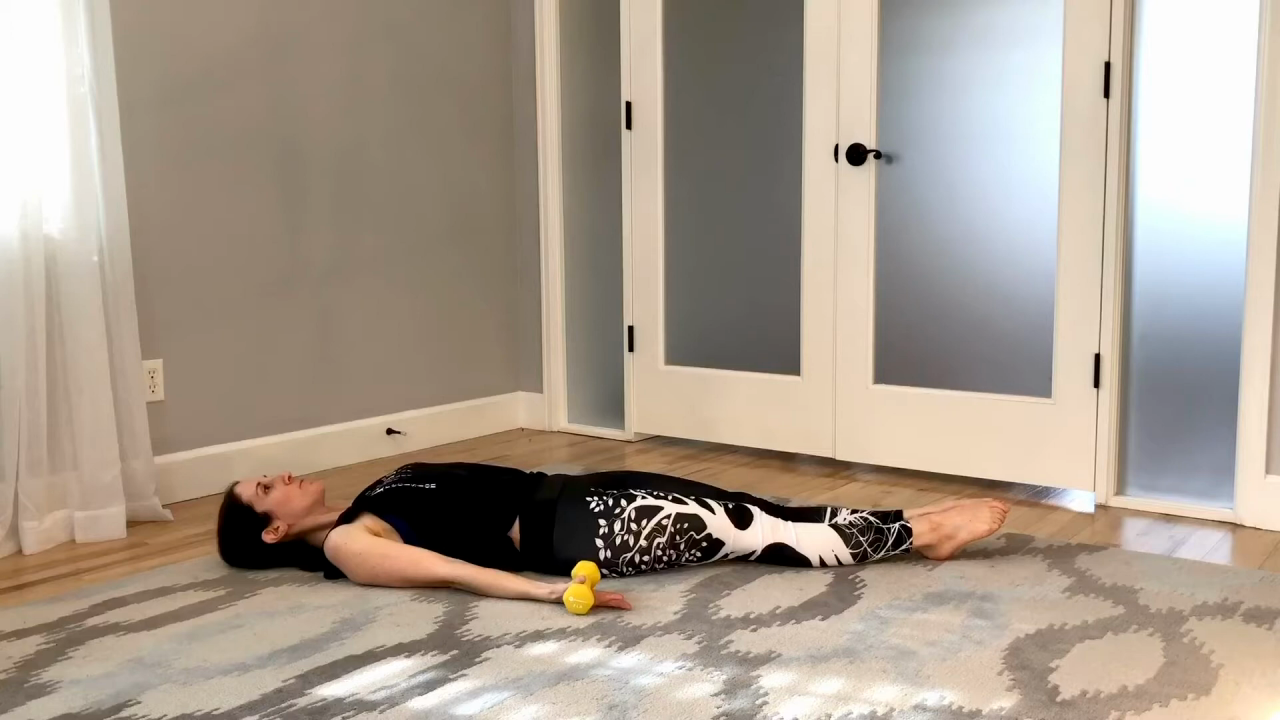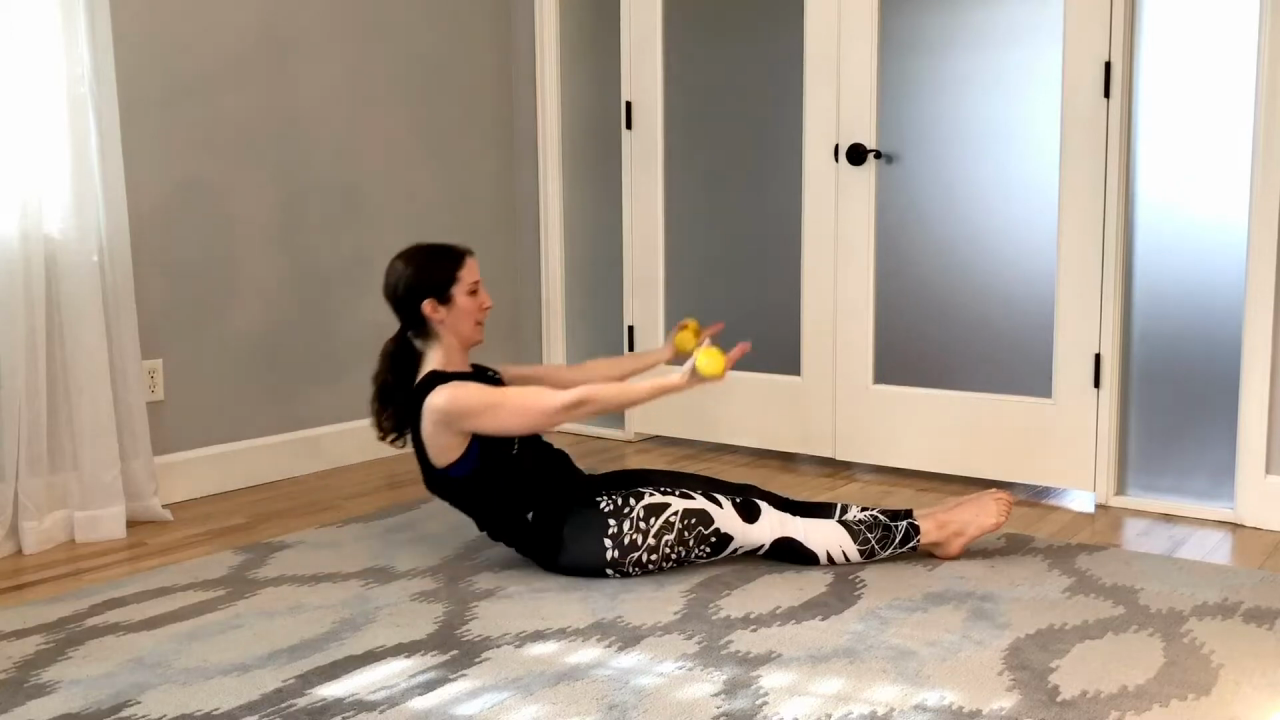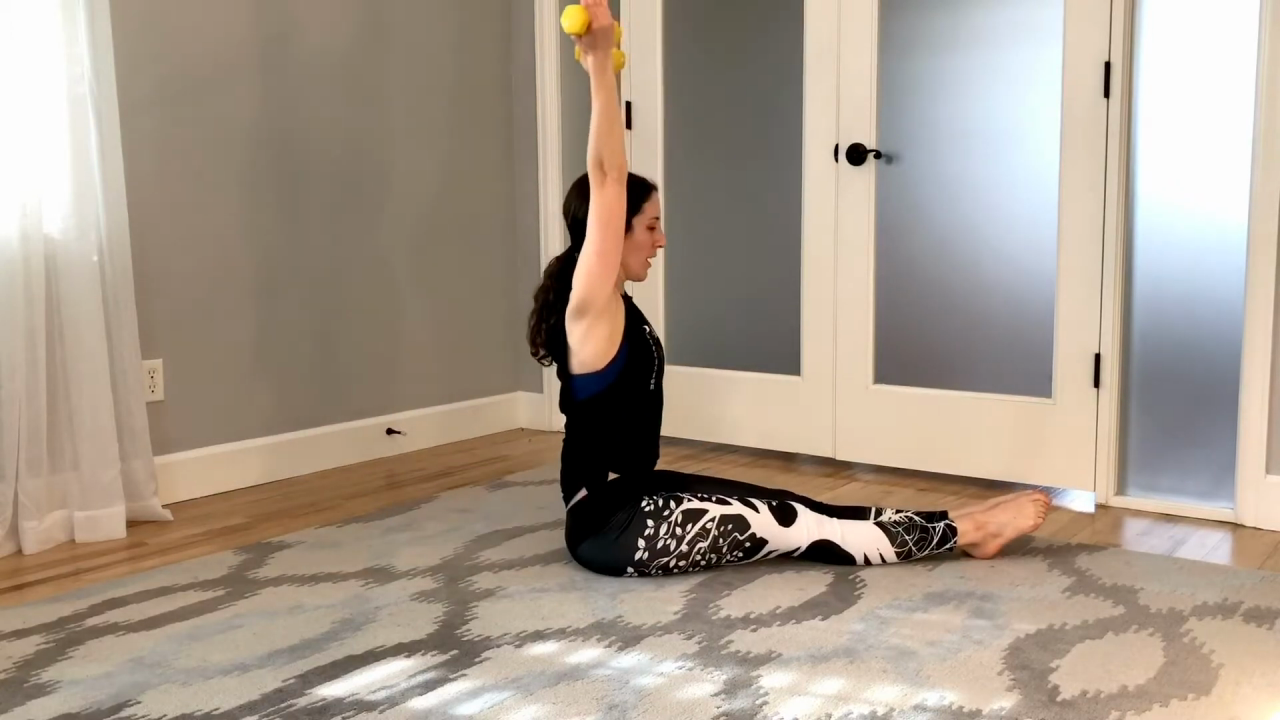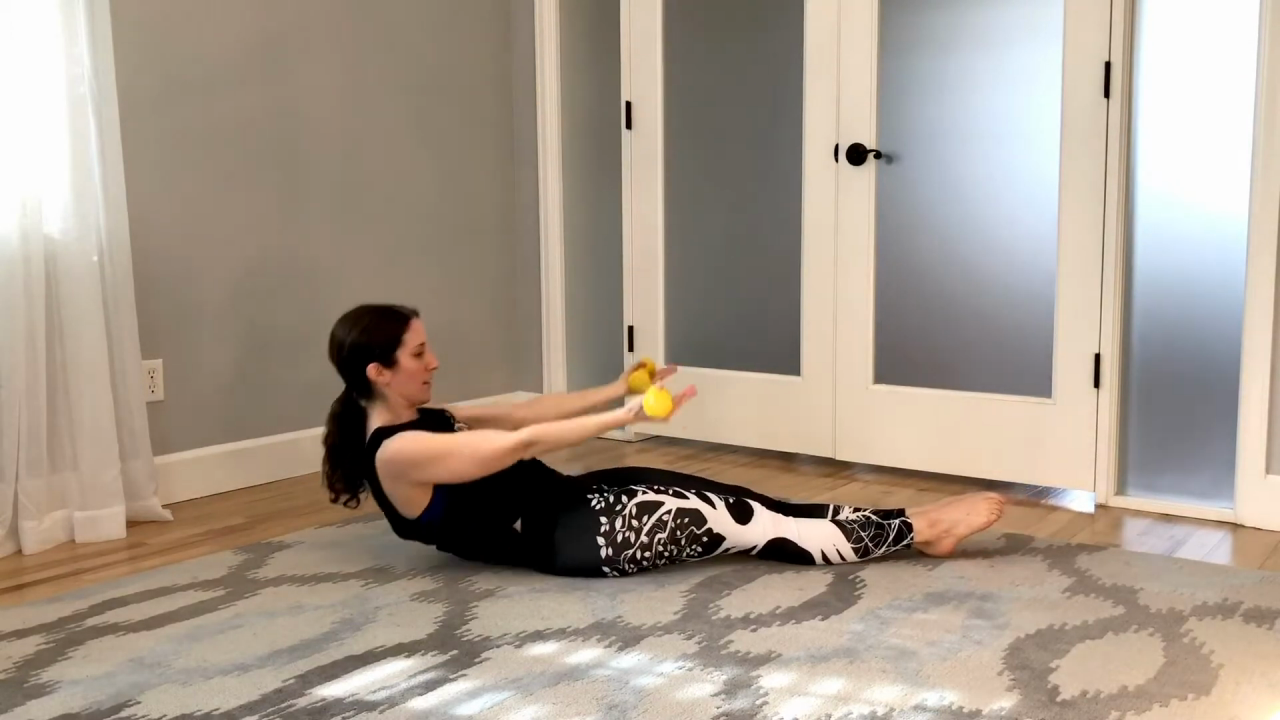
dt=1s
person 1, frame 1
left shoulder: (370, 508)
right shoulder: (346, 545)
right elbow: (450, 568)
right wrist: (550, 587)
left hip: (564, 497)
right hip: (565, 529)
left knee: (744, 505)
right knee: (748, 529)
left ankle: (908, 521)
right ankle: (914, 532)
person 1, frame 2
left shoulder: (469, 376)
right shoulder: (445, 402)
left elbow: (561, 380)
right elbow: (575, 401)
left wrist: (657, 356)
right wrist: (677, 379)
left hip: (582, 503)
right hip: (572, 537)
left knee: (748, 502)
right knee: (749, 525)
left ankle: (917, 525)
right ankle: (924, 531)
person 1, frame 3
left shoulder: (605, 305)
right shoulder: (591, 304)
left elbow: (612, 183)
right elbow: (605, 181)
left wrist: (603, 66)
right wrist: (600, 66)
left hip: (631, 500)
right hip: (611, 526)
left knee: (794, 511)
right knee: (788, 527)
left ankle: (954, 525)
right ankle: (960, 532)
person 1, frame 4
left shoulder: (418, 422)
right shoulder: (396, 454)
left elbow: (523, 414)
right elbow: (520, 442)
left wrist: (616, 391)
right wrist: (632, 411)
left hip: (575, 500)
right hip: (569, 535)
left knee: (746, 504)
right knee: (741, 524)
left ankle: (907, 524)
right ankle: (913, 530)
